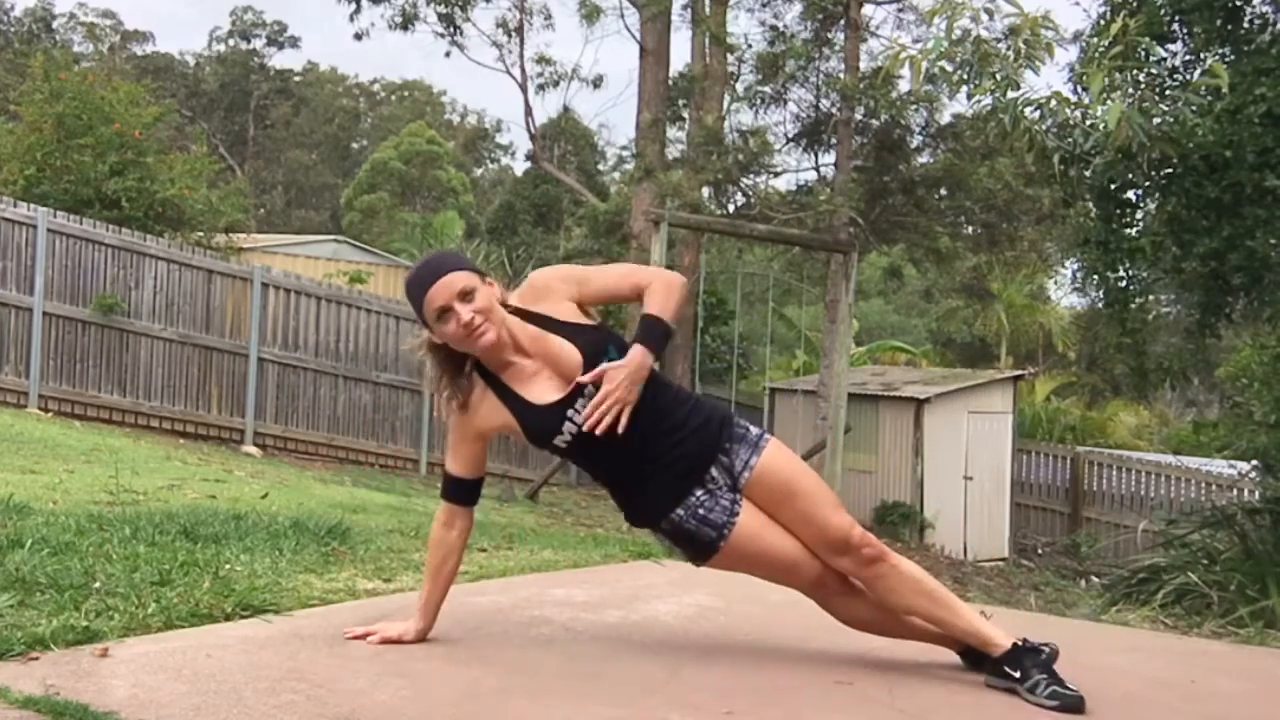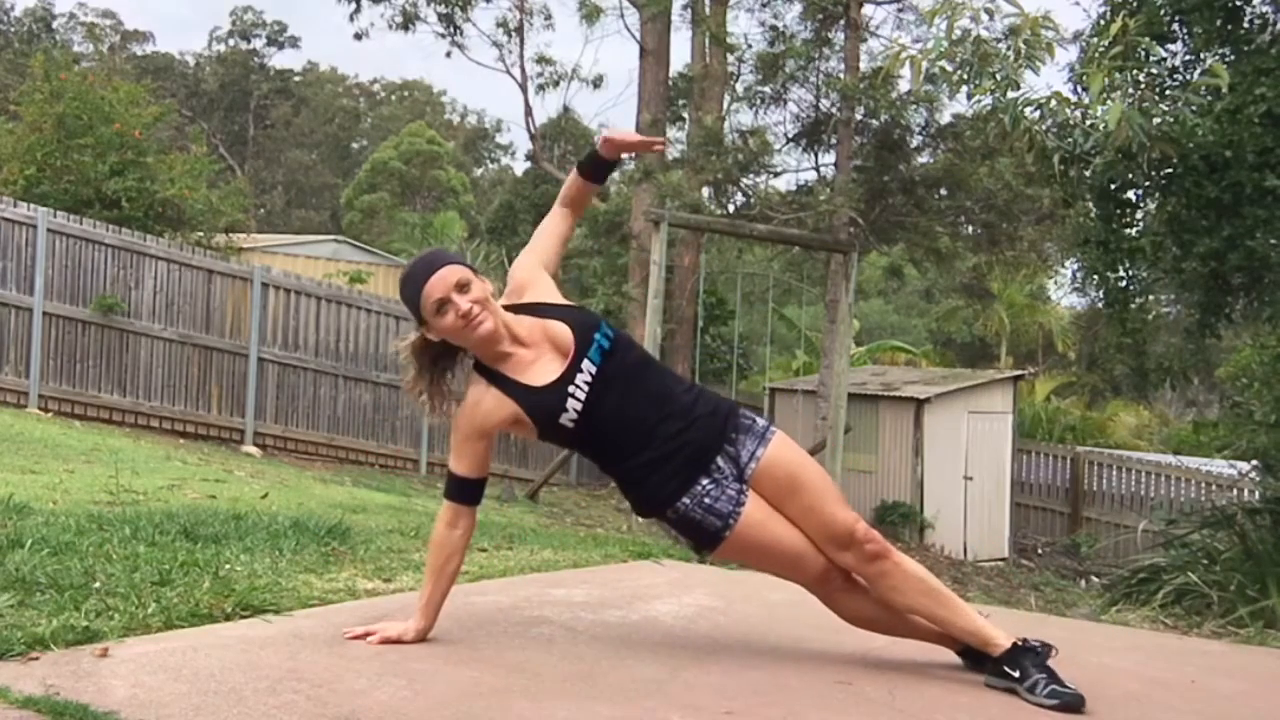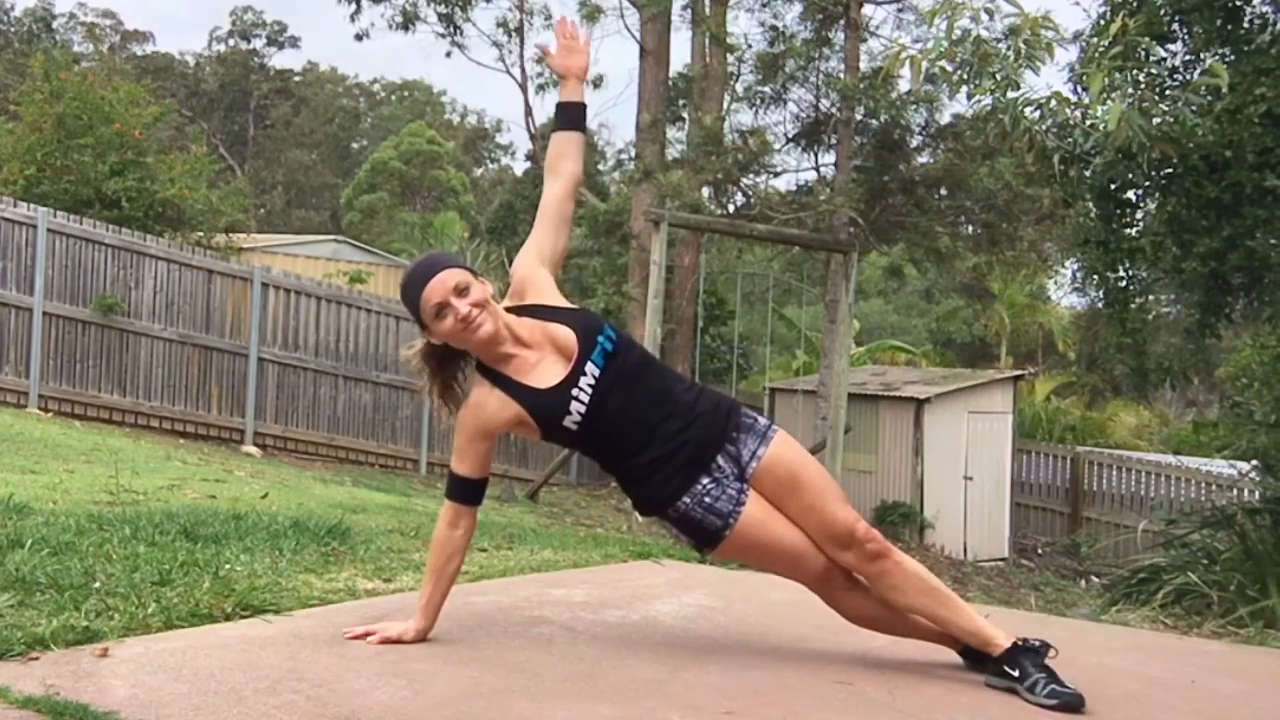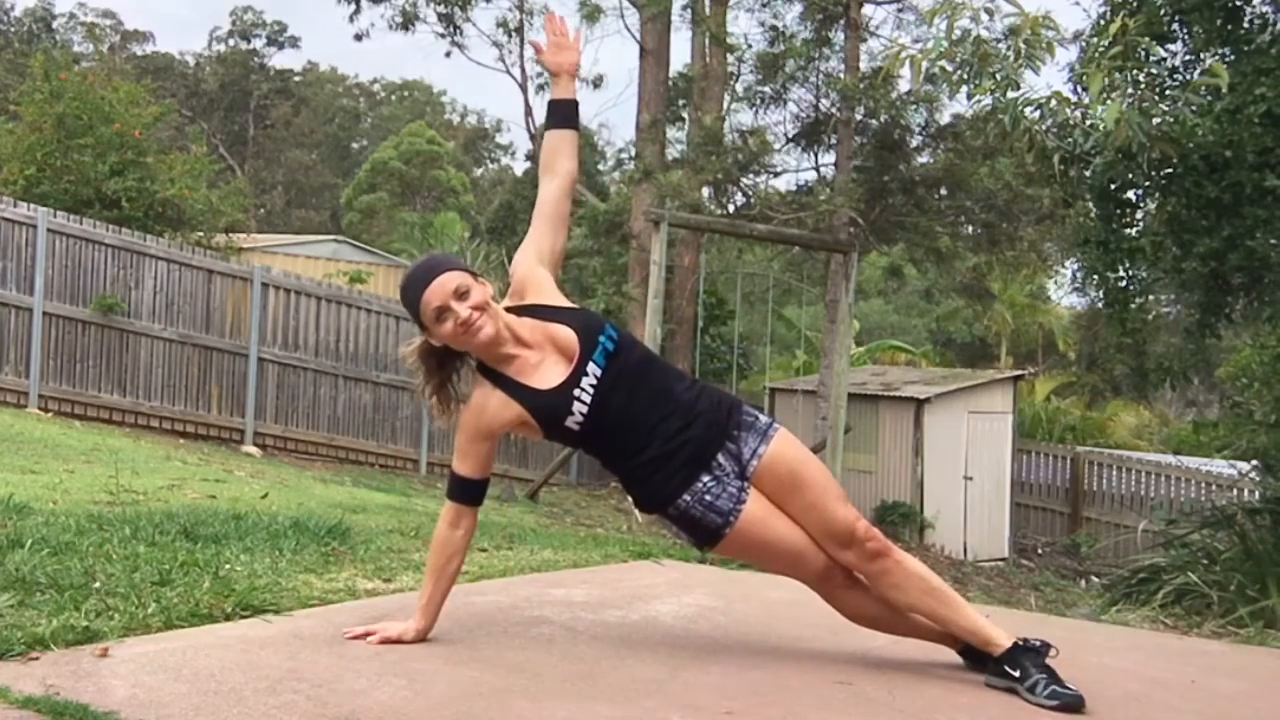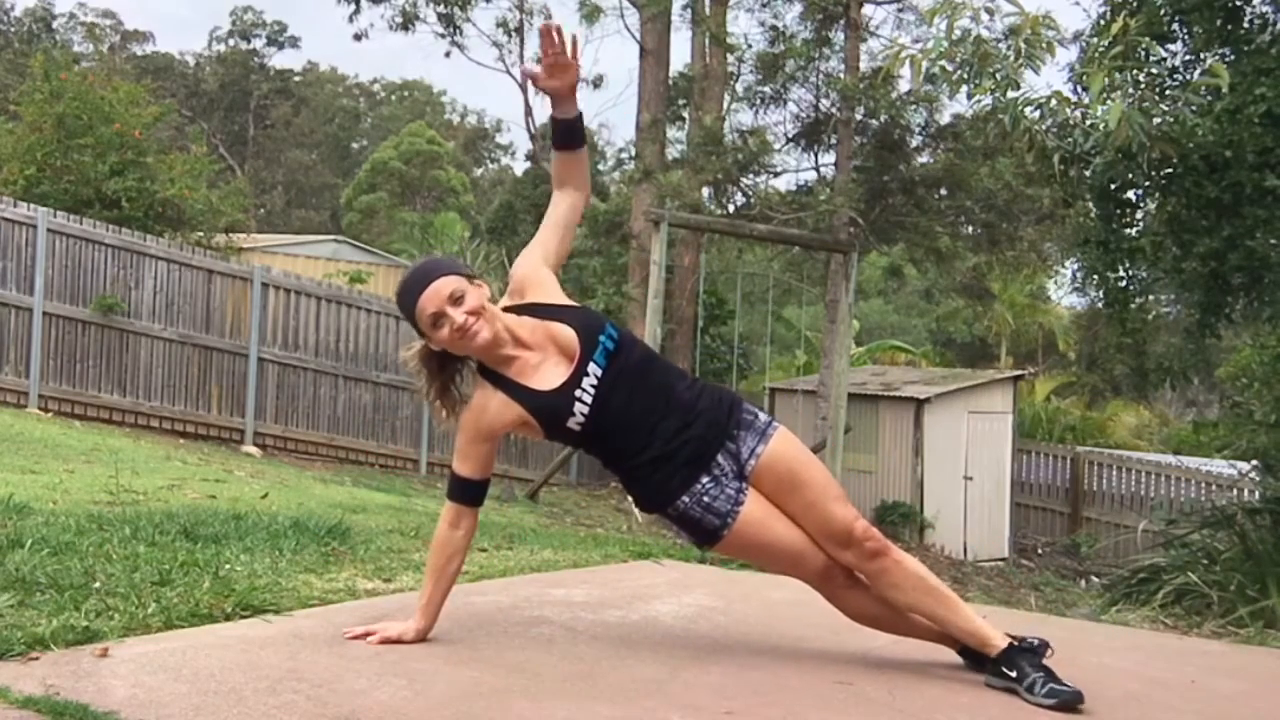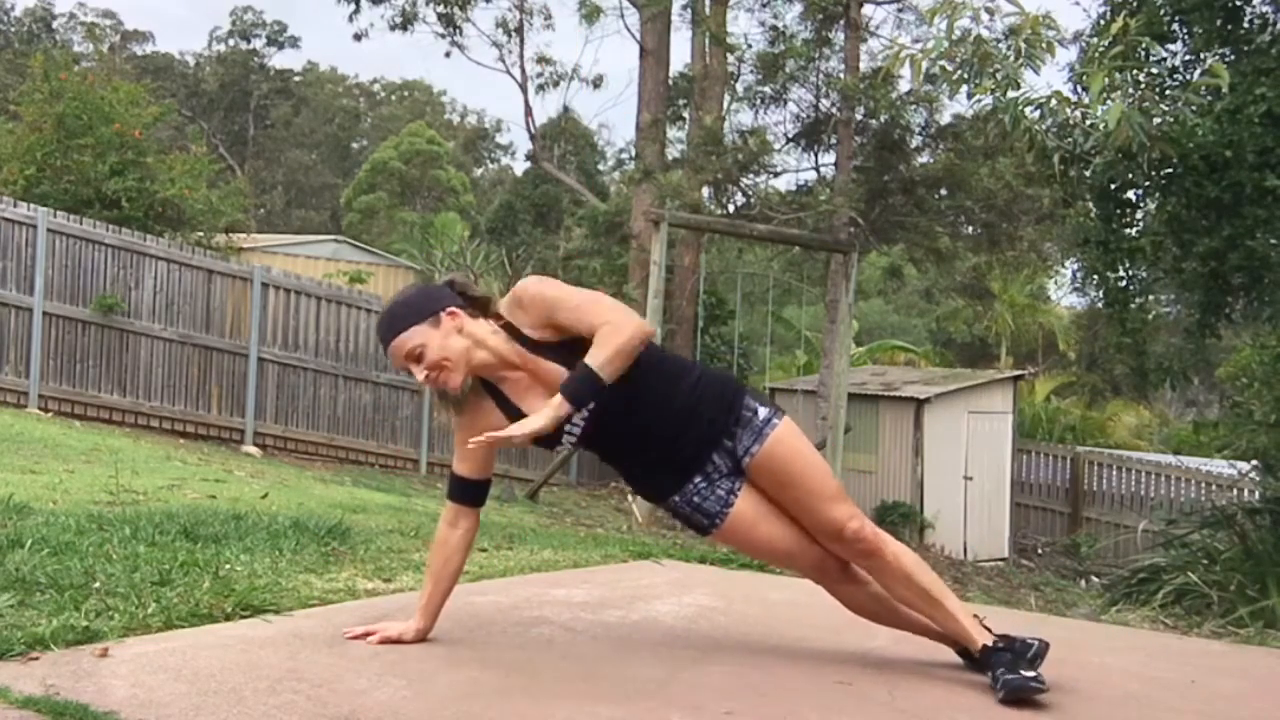
dt=0.3s
person 1, frame 1
left shoulder: (541, 292)
right shoulder: (480, 412)
left elbow: (667, 284)
right elbow: (454, 515)
left wrist: (638, 355)
right wrist: (420, 621)
left hip: (718, 437)
right hip: (674, 499)
left knee: (854, 548)
right knee: (827, 584)
left ankle: (1005, 649)
right ankle: (981, 651)
person 1, frame 2
left shoulder: (527, 286)
right shoulder: (484, 408)
left elbow: (567, 204)
right elbow: (457, 515)
left wrist: (604, 154)
right wrist: (419, 621)
left hip: (724, 427)
right hip: (684, 490)
left knee: (859, 545)
right knee: (833, 581)
left ankle: (1003, 650)
right ankle: (987, 654)
person 1, frame 3
left shoulder: (528, 283)
right shoulder: (487, 407)
left elbow: (562, 183)
right elbow: (458, 515)
left wrist: (573, 84)
right wrist: (421, 621)
left hip: (726, 425)
right hip: (683, 486)
left knee: (859, 544)
right knee: (831, 576)
left ankle: (1003, 648)
right ankle: (982, 649)
person 1, frame 4
left shoulder: (529, 285)
right shoulder: (489, 409)
left elbow: (556, 183)
right elbow: (459, 516)
left wrist: (564, 82)
right wrist: (420, 621)
left hip: (726, 425)
right hip: (685, 486)
left knee: (860, 543)
right knee: (831, 575)
left ankle: (1002, 648)
right ankle: (982, 649)
person 1, frame 5
left shoulder: (532, 277)
right shoulder: (482, 391)
left elbow: (572, 188)
right elbow: (461, 507)
left wrist: (564, 101)
right wrist: (421, 619)
left hip: (727, 406)
right hip: (688, 481)
left knee: (863, 549)
right knee: (835, 577)
left ankle: (998, 649)
right ankle: (986, 649)
person 1, frame 6
left shoulder: (529, 304)
right shoulder: (481, 413)
left elbow: (630, 326)
right elbow: (460, 513)
left wrist: (552, 409)
right wrist: (420, 621)
left hip: (724, 415)
right hip: (680, 480)
left knee: (851, 533)
right knee: (829, 567)
left ankle: (986, 641)
right ankle: (971, 644)
